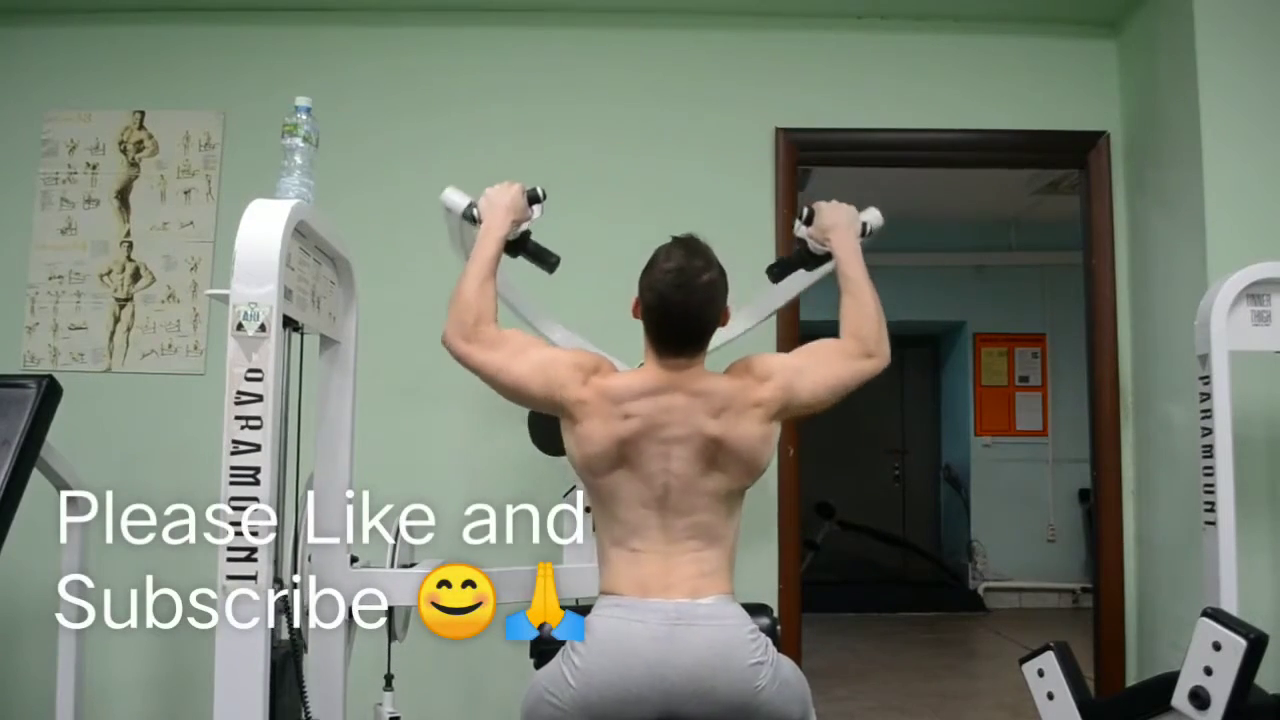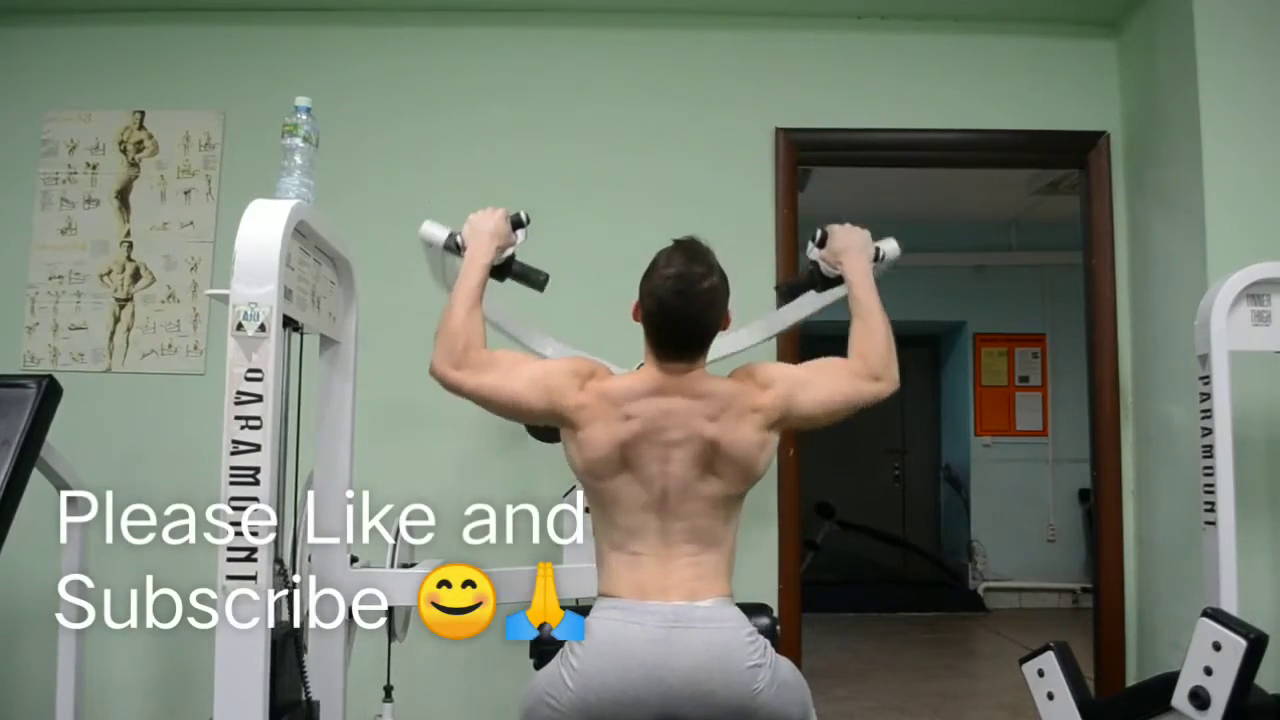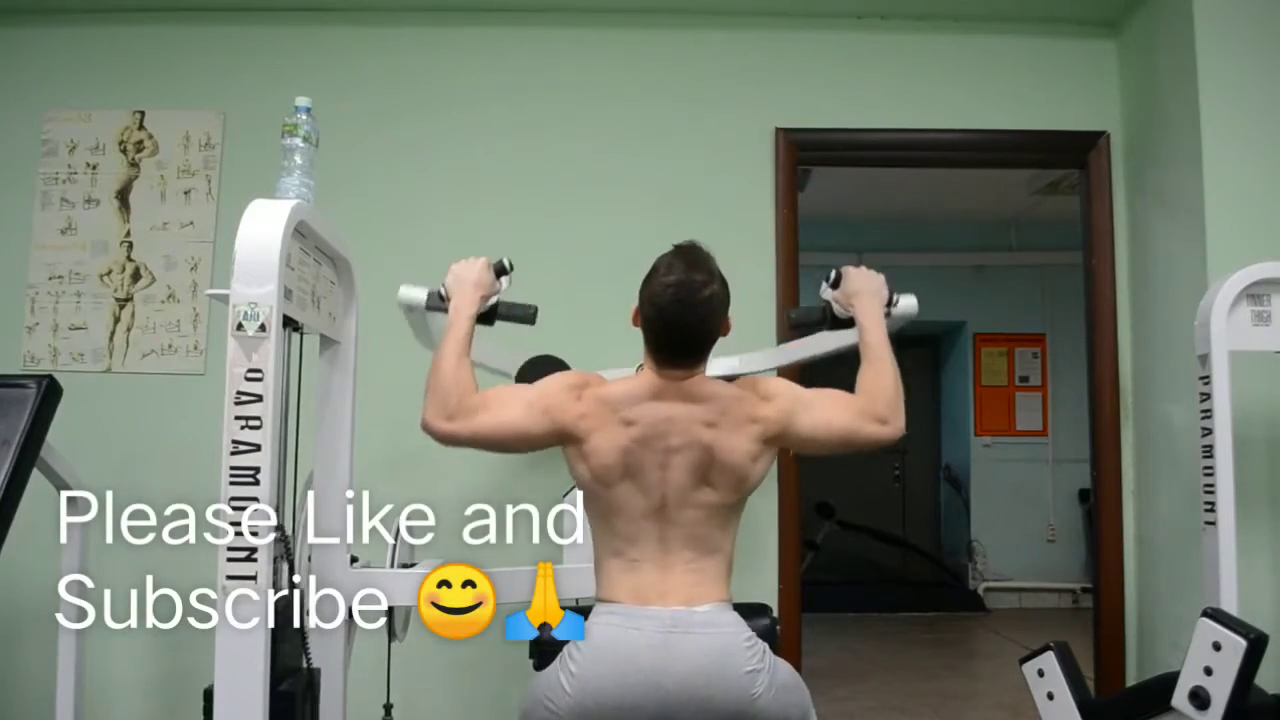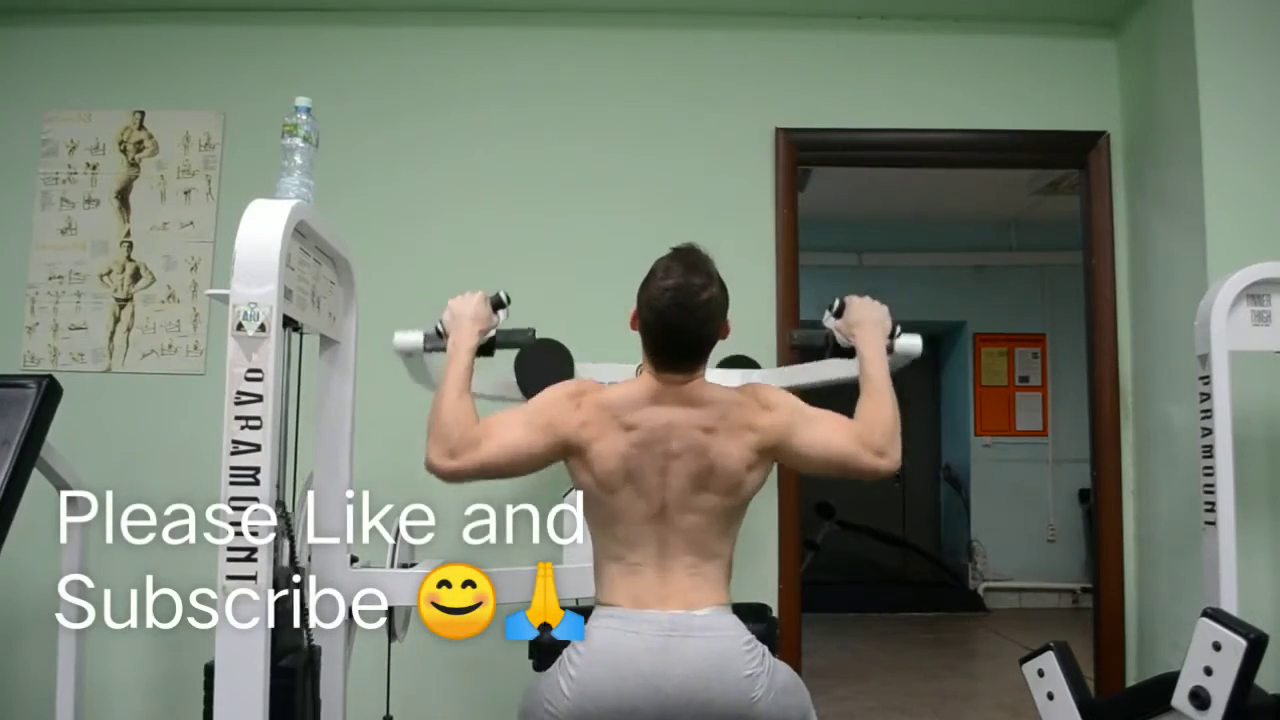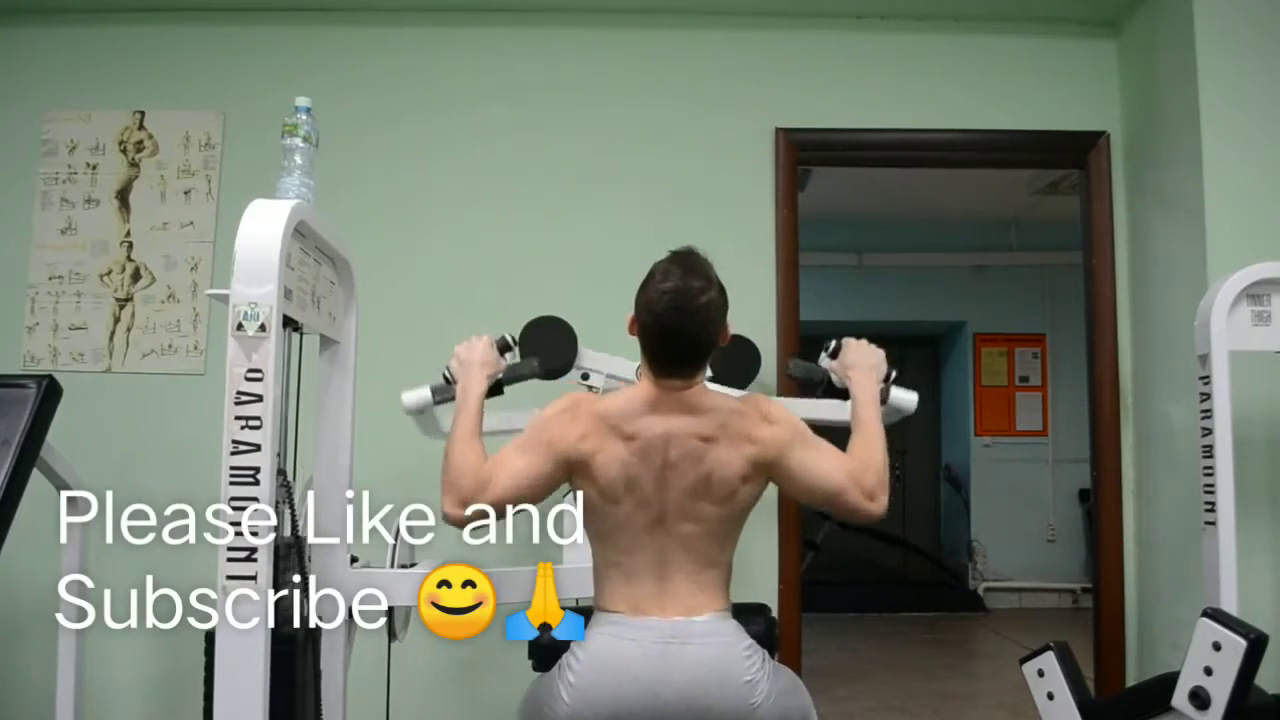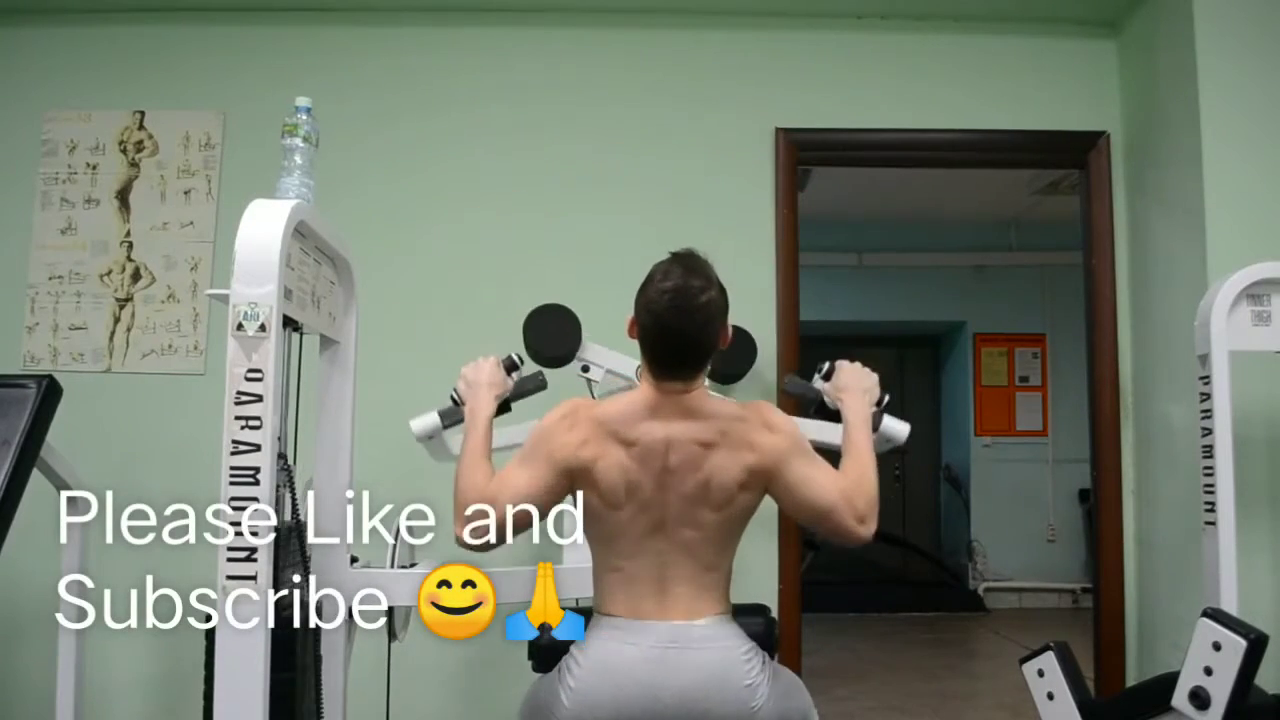
dt=0.1s
person 1, frame 1
left shoulder: (587, 395)
right shoulder: (756, 398)
left elbow: (466, 337)
right elbow: (869, 352)
left wrist: (495, 226)
right wrist: (844, 242)
left hip: (612, 647)
right hip: (725, 645)
person 1, frame 2
left shoulder: (583, 398)
right shoulder: (759, 401)
left elbow: (457, 366)
right elbow: (877, 377)
left wrist: (478, 255)
right wrist: (857, 267)
left hip: (609, 651)
right hip: (723, 650)
person 1, frame 3
left shoulder: (583, 409)
right shoulder: (758, 412)
left elbow: (445, 417)
right elbow: (884, 418)
left wrist: (465, 302)
right wrist: (868, 309)
left hip: (608, 656)
right hip: (721, 655)
person 1, frame 4
left shoulder: (580, 413)
right shoulder: (760, 417)
left elbow: (448, 457)
right elbow: (881, 455)
left wrist: (463, 339)
right wrist: (868, 340)
left hip: (608, 660)
right hip: (721, 659)
person 1, frame 5
left shoulder: (579, 425)
right shoulder: (759, 430)
left elbow: (461, 505)
right elbow: (869, 498)
left wrist: (471, 389)
right wrist: (865, 386)
left hip: (605, 670)
right hip: (721, 667)
person 1, frame 6
left shoulder: (576, 430)
right shoulder: (761, 434)
left elbow: (474, 528)
right elbow: (857, 524)
left wrist: (481, 410)
right wrist: (857, 412)
left hip: (606, 672)
right hip: (721, 672)
